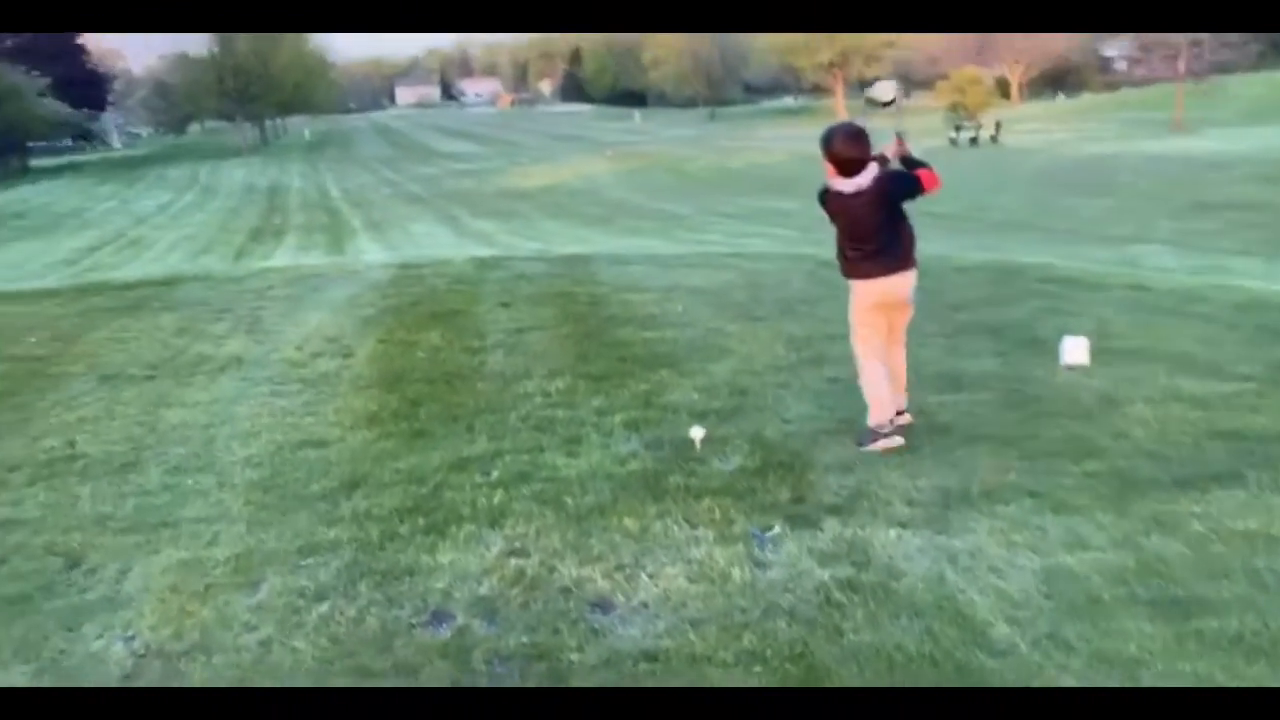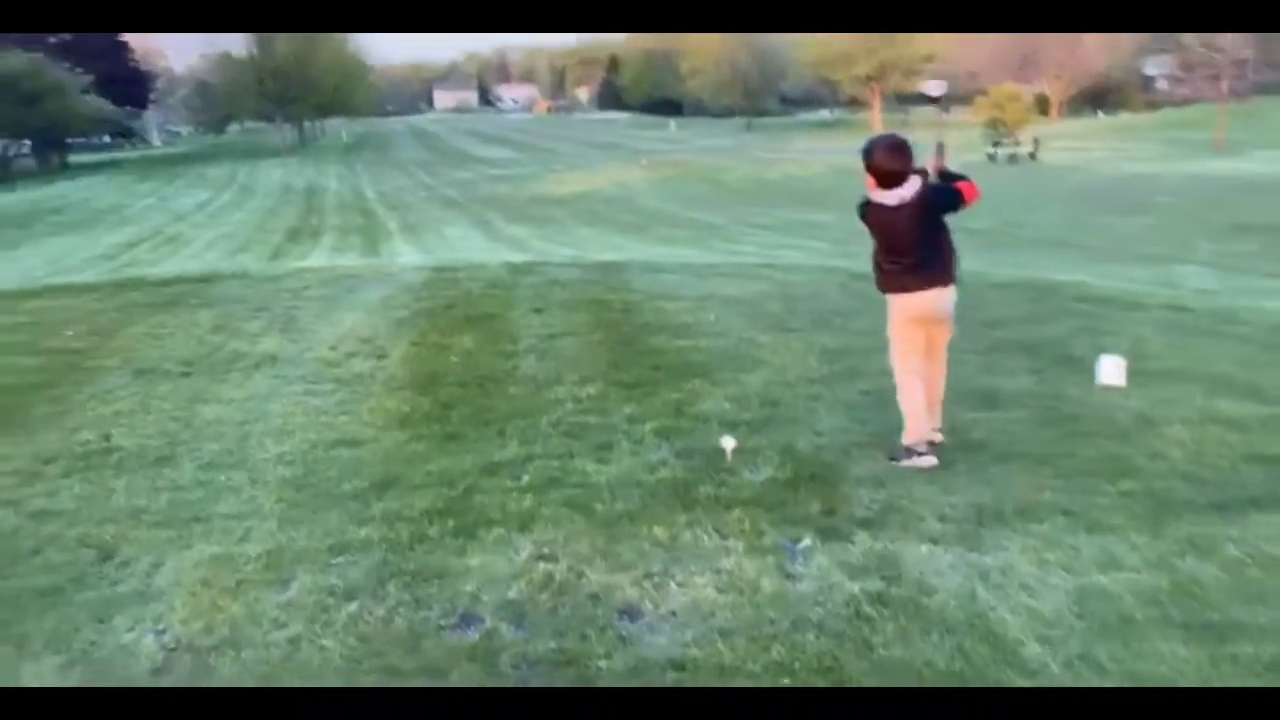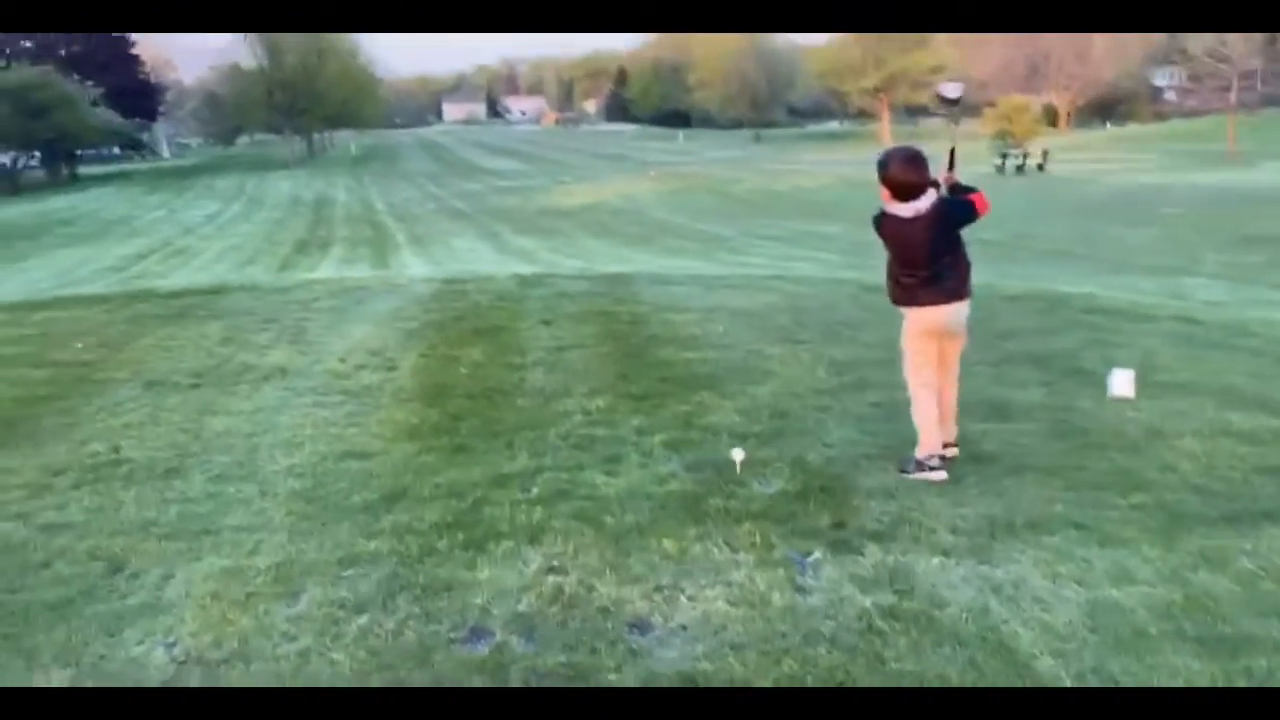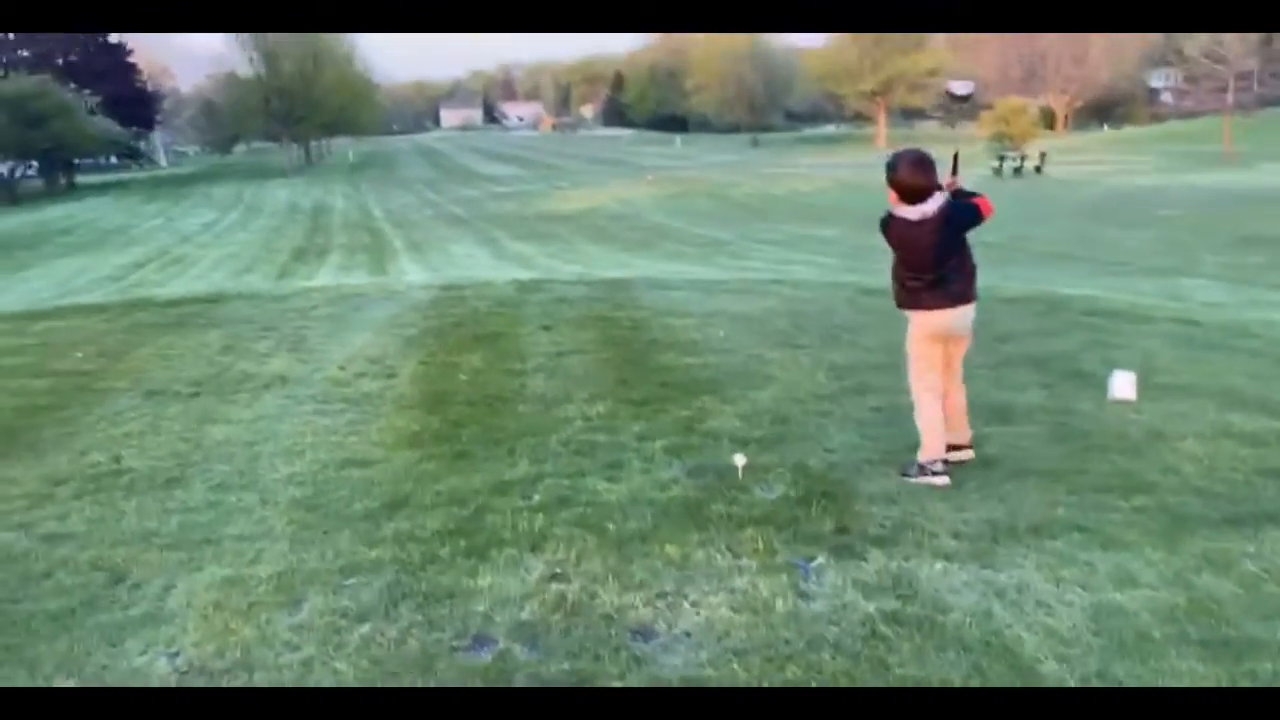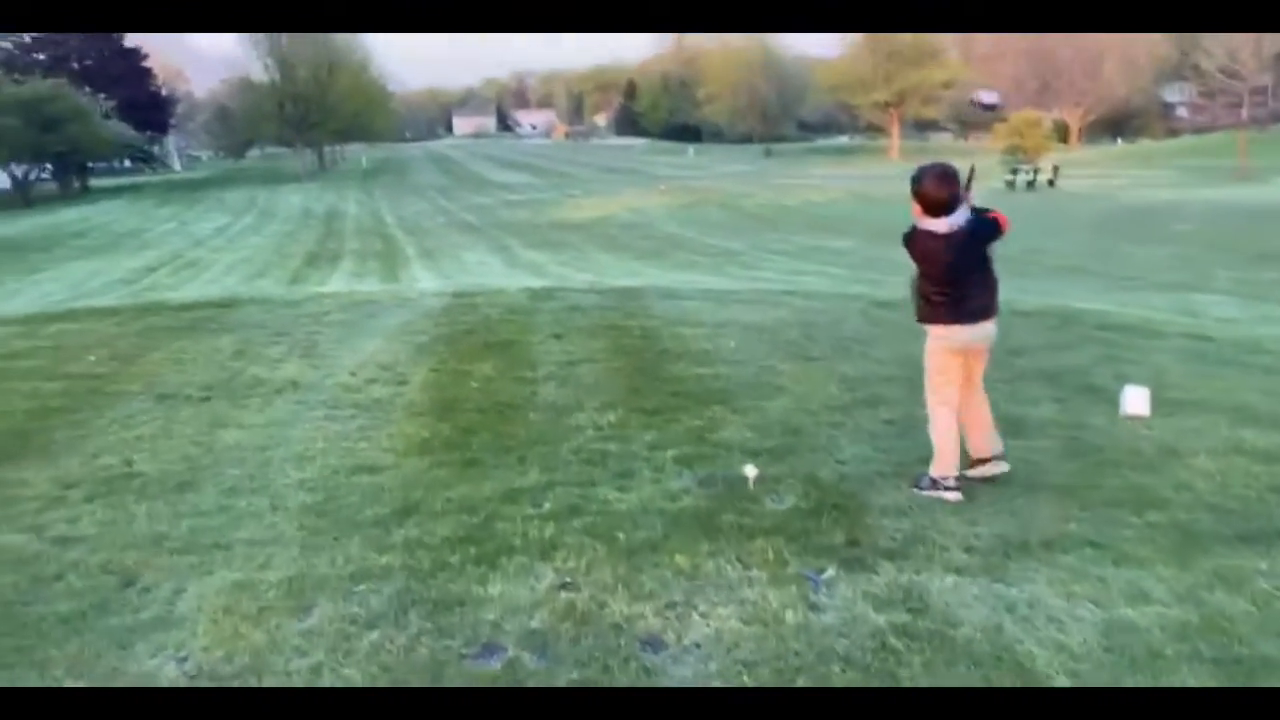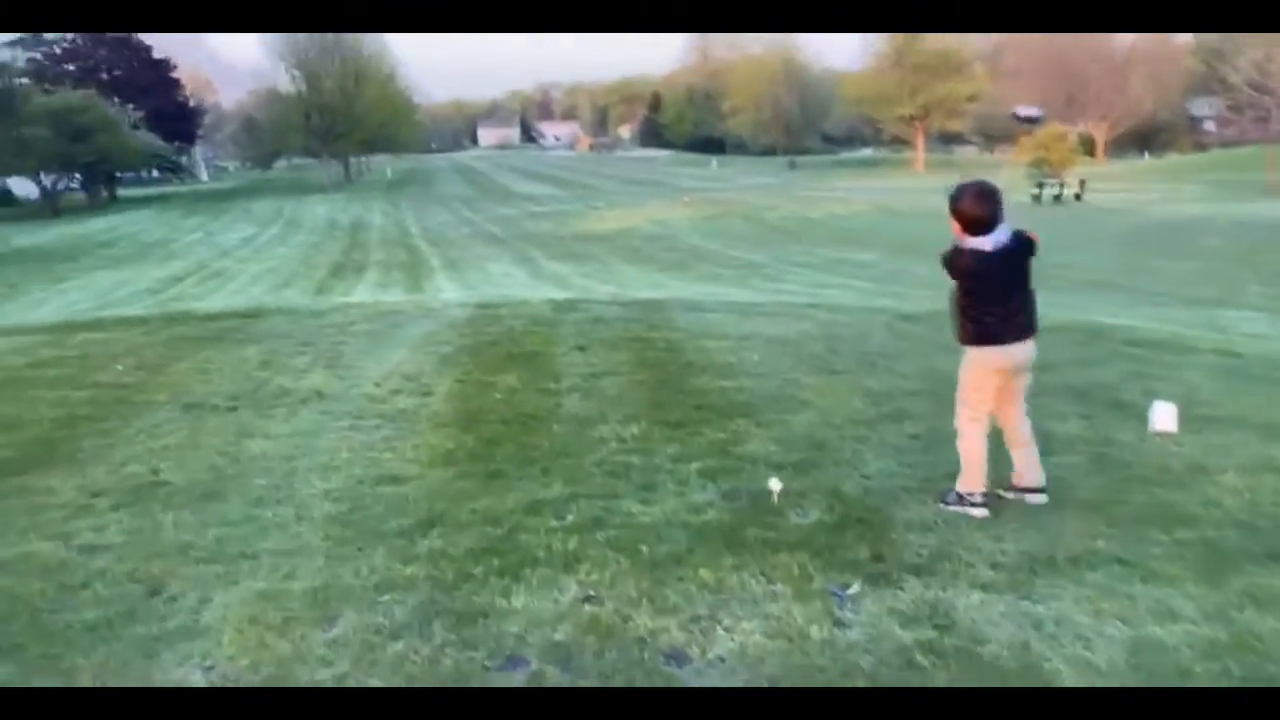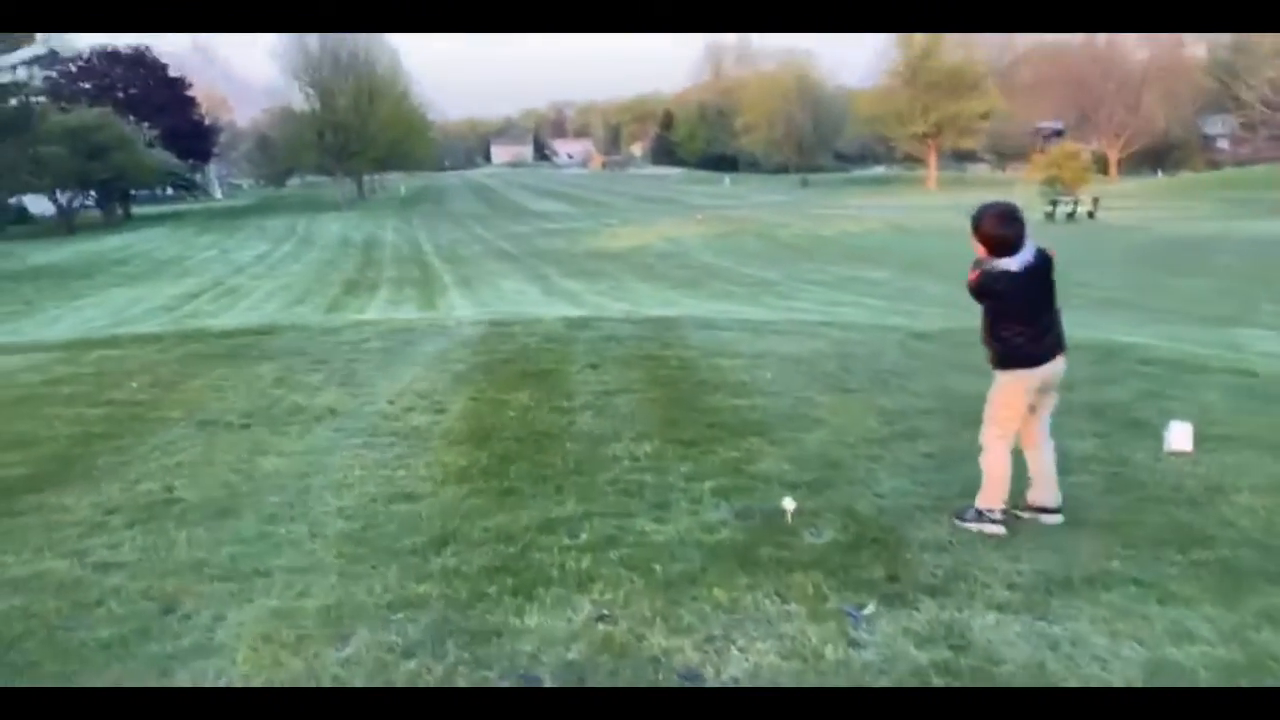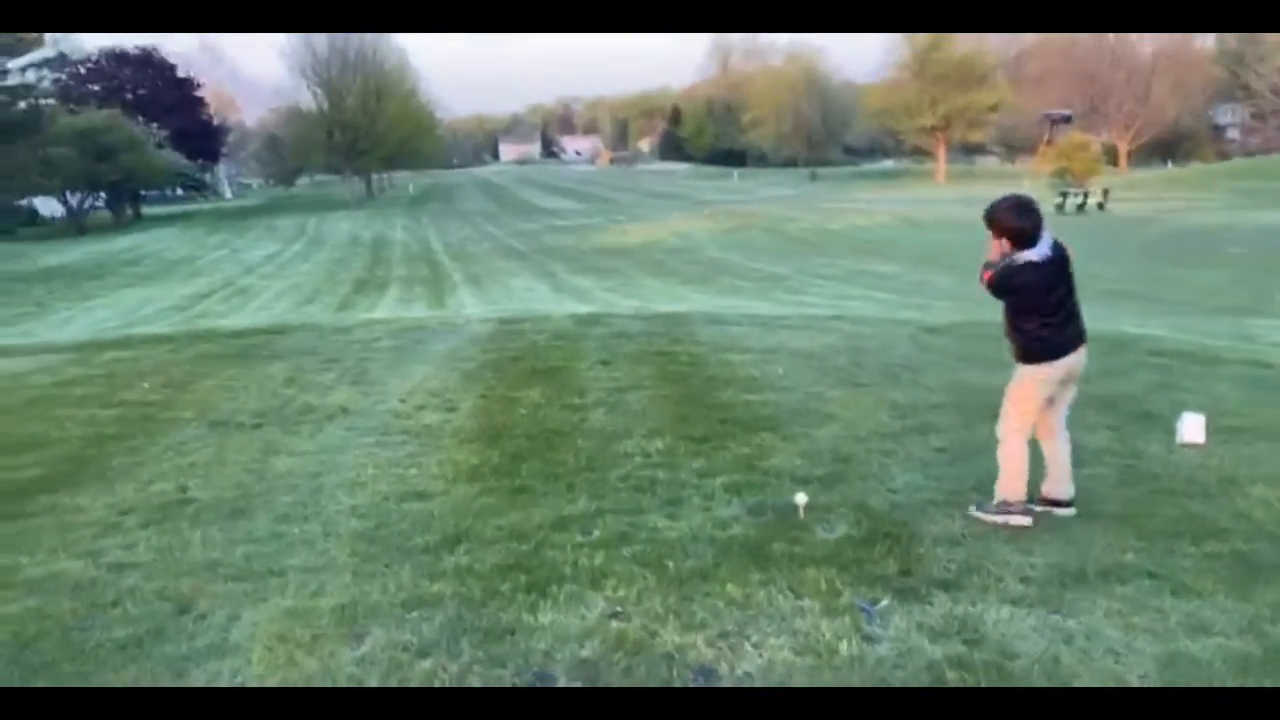
dt=0.1s
person 1, frame 1
left shoulder: (828, 198)
right shoulder: (888, 184)
right elbow: (930, 179)
left wrist: (882, 162)
right wrist: (903, 157)
left hip: (866, 285)
right hip: (902, 277)
left knee: (869, 355)
right knee: (894, 346)
left ankle: (882, 425)
right ankle: (897, 408)
person 1, frame 2
left shoulder: (868, 211)
right shoulder: (929, 197)
right elbow: (970, 191)
left wrist: (922, 176)
right wrist: (941, 172)
left hip: (905, 300)
right hip: (941, 293)
left knee: (908, 372)
right knee: (934, 363)
left ankle: (918, 443)
right ankle: (930, 426)
person 1, frame 3
left shoulder: (883, 223)
right shoulder: (946, 211)
right elbow: (980, 202)
left wrist: (937, 190)
right wrist: (952, 186)
left hip: (919, 314)
right hip: (956, 306)
left knee: (922, 385)
right knee: (947, 376)
left ankle: (929, 457)
right ankle: (945, 438)
person 1, frame 4
left shoulder: (891, 226)
right shoulder: (952, 214)
right elbow: (984, 206)
left wrist: (942, 193)
right wrist: (955, 191)
left hip: (925, 317)
right hip: (961, 310)
left knee: (926, 389)
right knee: (952, 379)
left ankle: (932, 462)
right ankle: (959, 441)
person 1, frame 5
left shoulder: (916, 240)
right shoulder: (980, 227)
right elbow: (1000, 221)
right wrist: (967, 206)
left hip: (945, 332)
right hip: (983, 325)
left knee: (942, 404)
right knee: (971, 393)
left ankle: (944, 477)
right ankle: (990, 454)
person 1, frame 6
left shoulder: (958, 261)
right shoulder: (1018, 246)
left wrist: (966, 234)
right wrist: (997, 225)
left hip: (986, 351)
right hip: (1023, 344)
left knee: (971, 420)
right knee: (1014, 412)
left ankle: (971, 493)
right ankle: (1030, 482)
person 1, frame 7
left shoulder: (989, 283)
right shoulder: (1042, 262)
left wrist: (981, 263)
right wrist: (1015, 242)
left hip: (1017, 370)
right hip: (1053, 362)
left knee: (995, 438)
right knee: (1037, 433)
left ankle: (989, 510)
right ankle: (1046, 502)
person 1, frame 8
left shoulder: (1008, 278)
right shoulder: (1058, 254)
left elbow: (990, 278)
left wrist: (992, 262)
right wrist: (1012, 255)
left hip: (1040, 364)
right hip: (1073, 354)
left knee: (1012, 430)
right knee: (1053, 425)
left ankle: (1011, 502)
right ankle: (1059, 494)
